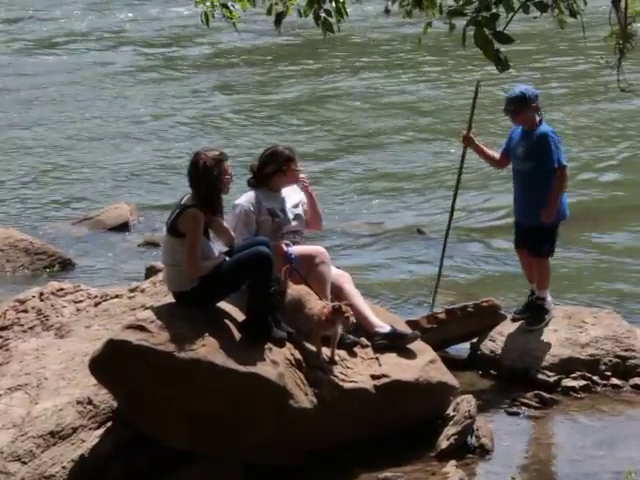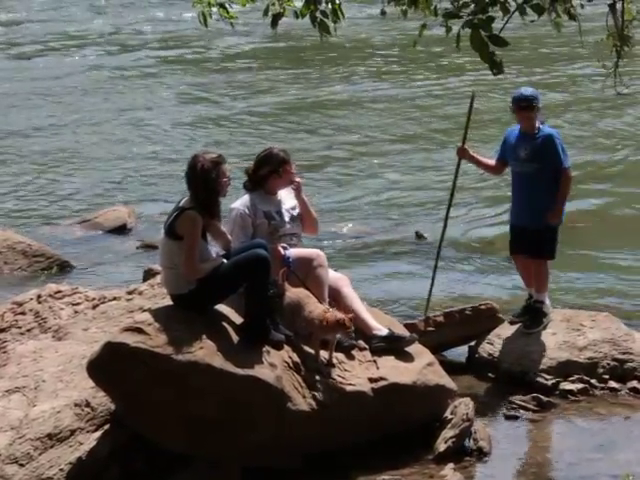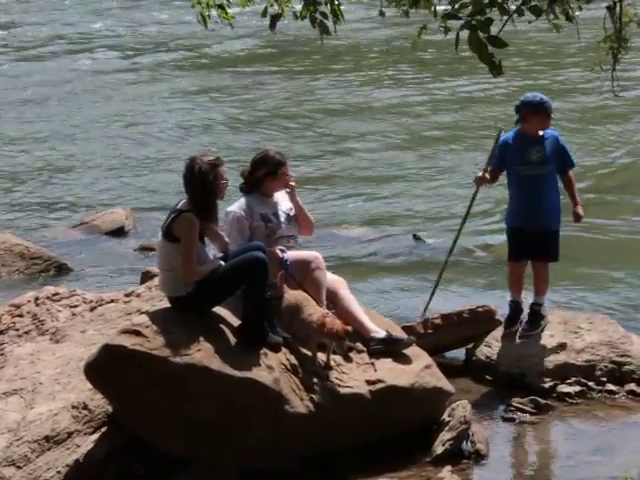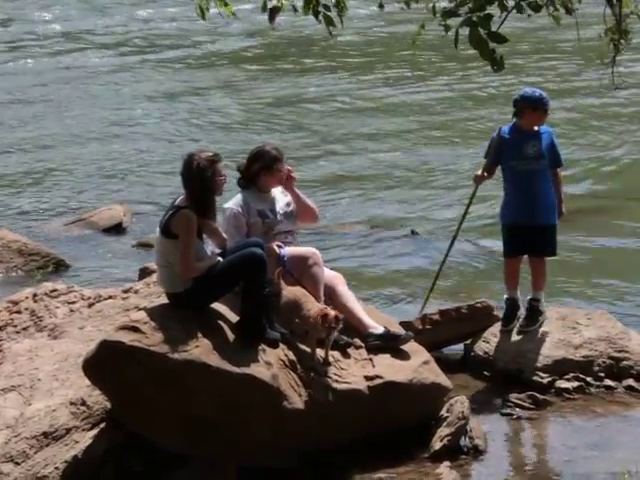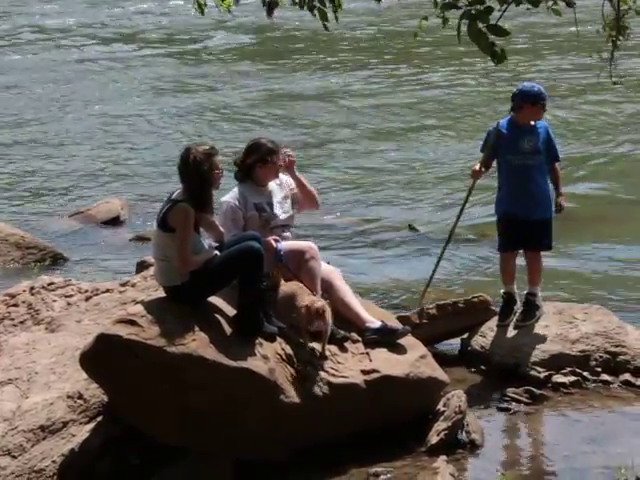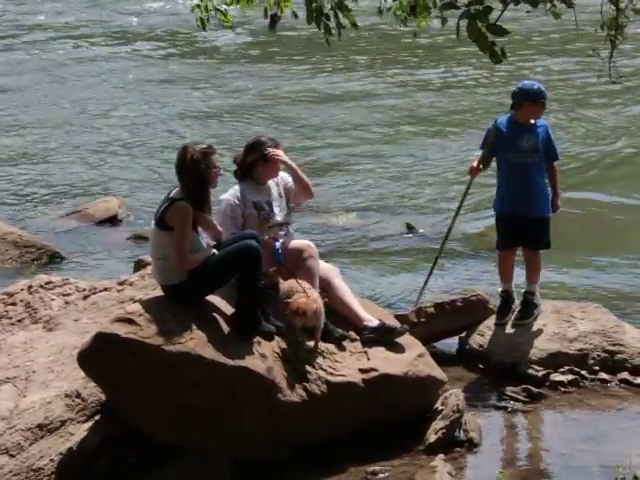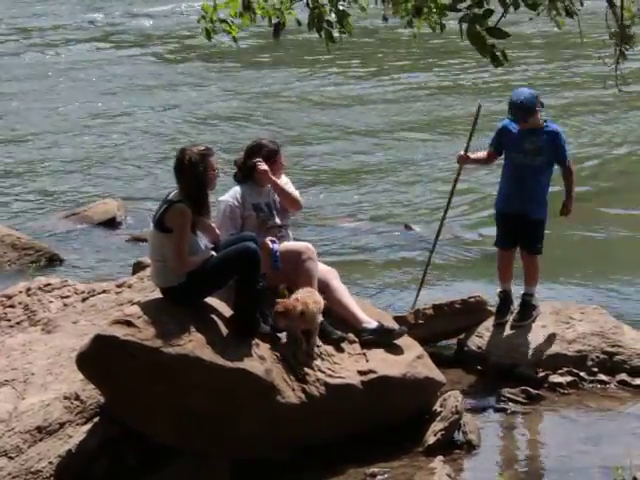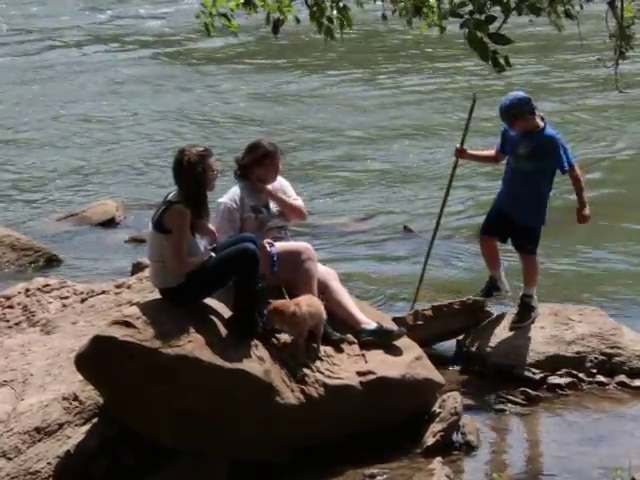
dt=0.4s
person 1, frame 1
left shoulder: (546, 135)
right shoulder: (516, 133)
left elbow: (562, 173)
right elbow: (500, 163)
left wrist: (552, 206)
right wrist: (474, 146)
left hip: (543, 211)
right hip: (523, 209)
left knee: (539, 257)
right knee: (523, 252)
left ankle: (544, 303)
right ankle: (535, 295)
person 1, frame 2
left shoulder: (549, 137)
right shoulder: (511, 135)
left elbow: (566, 175)
right elbow: (498, 168)
left wrist: (559, 208)
right wrist: (471, 157)
left hip: (544, 214)
right hip: (520, 212)
left knee: (538, 260)
right knee: (519, 256)
left ankle: (541, 306)
right ankle: (533, 299)
person 1, frame 3
left shoulder: (553, 139)
right shoulder: (508, 142)
left elbow: (566, 173)
right elbow: (494, 174)
left wrist: (576, 203)
right wrist: (483, 178)
left hip: (547, 217)
right hip: (517, 217)
left knee: (540, 263)
right knee: (515, 263)
left ankle: (538, 309)
right ankle: (515, 306)
person 1, frame 4
left shoulder: (547, 135)
right shoulder: (504, 136)
left elbow: (554, 171)
right elbow: (490, 168)
left wrist: (559, 200)
right wrist: (481, 176)
left hip: (543, 212)
right hip: (514, 213)
left knee: (537, 259)
right knee: (511, 259)
left ankle: (536, 305)
right ankle: (512, 303)
person 1, frame 5
left shoulder: (543, 129)
right shoulder: (500, 130)
left elbow: (552, 164)
right elbow: (487, 161)
left wrist: (559, 193)
right wrist: (478, 169)
left hip: (539, 206)
right hip: (509, 207)
left knee: (533, 253)
right knee: (507, 254)
left ankle: (533, 299)
right ankle: (509, 297)
person 1, frame 6
left shoulder: (543, 128)
right shoulder: (500, 128)
left elbow: (551, 164)
right elbow: (486, 158)
left wrist: (555, 194)
right wrist: (477, 166)
left hip: (537, 204)
right hip: (507, 205)
left knee: (532, 252)
right knee: (505, 252)
left ankle: (531, 298)
right ankle: (507, 296)
person 1, frame 7
left shoulder: (553, 133)
right shoulder: (507, 128)
left elbow: (567, 168)
right elbow: (491, 155)
left wrist: (569, 198)
right wrist: (469, 158)
left hip: (534, 207)
right hip: (507, 204)
left knee: (529, 254)
right knee: (505, 251)
left ankle: (529, 300)
right ankle: (505, 297)
person 1, frame 8
left shoulder: (550, 139)
right shoulder: (510, 132)
left elbow: (573, 172)
right elbow: (498, 156)
left wrist: (582, 204)
right wrist: (468, 155)
left hip: (531, 209)
right hip: (505, 201)
left knee: (527, 255)
right knee: (486, 238)
left ankle: (529, 301)
right ankle: (497, 281)
person 2, frame 1
left shoulder: (292, 192)
right shoulder: (248, 204)
left elbow: (315, 225)
left wrist: (310, 196)
left hip: (303, 262)
left knee: (342, 278)
right knee: (319, 254)
left ankle: (378, 329)
person 2, frame 2
left shoulder: (288, 195)
right shoulder: (244, 207)
left elbow: (312, 229)
left wrist: (300, 197)
right wrist: (270, 251)
left hip: (301, 265)
left knee: (340, 281)
right knee: (316, 257)
left ankle: (376, 332)
person 2, frame 3
left shoulder: (283, 197)
right shoulder: (240, 210)
left elbow: (308, 230)
left wrist: (295, 200)
right wrist: (267, 253)
left hip: (297, 267)
left knee: (337, 284)
right knee: (314, 259)
left ankle: (374, 334)
person 2, frame 4
left shoulder: (282, 192)
right shoulder: (238, 206)
left elbow: (313, 218)
left wrist: (292, 190)
left hip: (295, 262)
left knee: (335, 280)
right knee: (312, 255)
left ankle: (372, 330)
person 2, frame 5
left shoulder: (281, 184)
right shoulder: (234, 200)
left elbow: (313, 204)
left wrist: (293, 174)
left hip: (292, 257)
left knee: (332, 274)
right knee: (309, 249)
left ankle: (369, 325)
person 2, frame 6
left shoulder: (279, 181)
right shoulder: (234, 198)
left elbow: (308, 194)
left wrist: (289, 164)
left hip: (290, 255)
left knee: (330, 272)
right knee: (307, 248)
left ankle: (367, 323)
person 2, frame 7
left shoulder: (278, 181)
right shoulder: (233, 199)
left elbow: (297, 206)
left wrist: (271, 179)
left knee: (328, 274)
right knee: (305, 249)
left ankle: (366, 325)
person 2, frame 8
left shoulder: (278, 184)
right shoulder: (231, 201)
left elbow: (301, 214)
left wrist: (271, 194)
left hip: (288, 259)
left knee: (328, 276)
right knee: (305, 250)
left ankle: (365, 326)
person 3, frame 1
left shoulder: (197, 202)
right shoulder: (194, 213)
left elbow: (230, 241)
right elbow: (193, 268)
left wrist: (216, 221)
right wrist: (220, 259)
left hip: (197, 280)
right hip: (191, 290)
left knee: (262, 243)
right knee: (261, 257)
left ankle: (268, 317)
right ankle: (257, 325)
person 3, frame 2
left shoulder: (194, 204)
right shoulder: (192, 216)
left elbow: (226, 244)
right elbow: (191, 271)
left wrist: (212, 223)
right wrist: (219, 261)
left hip: (194, 284)
right hip: (189, 293)
left knee: (259, 246)
right knee: (259, 260)
left ankle: (266, 319)
right ankle: (255, 327)
person 3, frame 3
left shoulder: (192, 207)
right shoulder: (189, 218)
left elbow: (224, 246)
right elbow: (189, 274)
right wrist: (216, 263)
left hip: (192, 285)
right hip: (186, 295)
left knee: (257, 248)
right knee: (257, 262)
left ankle: (265, 322)
right ankle: (253, 331)
person 3, frame 4
left shoulder: (189, 203)
right shoulder: (186, 215)
left elbow: (222, 243)
right elbow: (187, 270)
right wrist: (214, 259)
left hip: (190, 282)
right hip: (185, 292)
left knee: (255, 245)
right knee: (254, 259)
left ankle: (263, 319)
right ankle: (252, 327)
person 3, frame 5
left shoulder: (186, 197)
right shoulder: (183, 209)
left elbow: (219, 236)
right elbow: (184, 264)
right wrist: (212, 254)
left hip: (186, 276)
right hip: (182, 286)
left knee: (253, 238)
right knee: (252, 252)
left ankle: (260, 312)
right ankle: (250, 321)
person 3, frame 6
left shoulder: (184, 195)
right shoulder: (182, 207)
left elbow: (217, 235)
right elbow: (182, 262)
right wrist: (210, 253)
left hip: (185, 274)
right hip: (179, 284)
left knee: (251, 237)
right knee: (250, 251)
left ankle: (259, 311)
right ankle: (248, 320)
person 3, frame 7
left shoulder: (182, 198)
right shoulder: (181, 209)
left elbow: (214, 237)
right elbow: (180, 264)
right wrist: (208, 255)
left hip: (181, 277)
right hip: (178, 286)
left knee: (249, 239)
right knee: (248, 253)
left ankle: (258, 313)
right ankle: (247, 322)
person 3, frame 8
left shoulder: (181, 198)
right shoulder: (179, 210)
left elbow: (211, 237)
right elbow: (179, 265)
right wrist: (207, 256)
left hip: (181, 278)
right hip: (177, 287)
left knee: (248, 240)
right knee: (248, 254)
left ankle: (258, 313)
right ankle: (246, 323)
